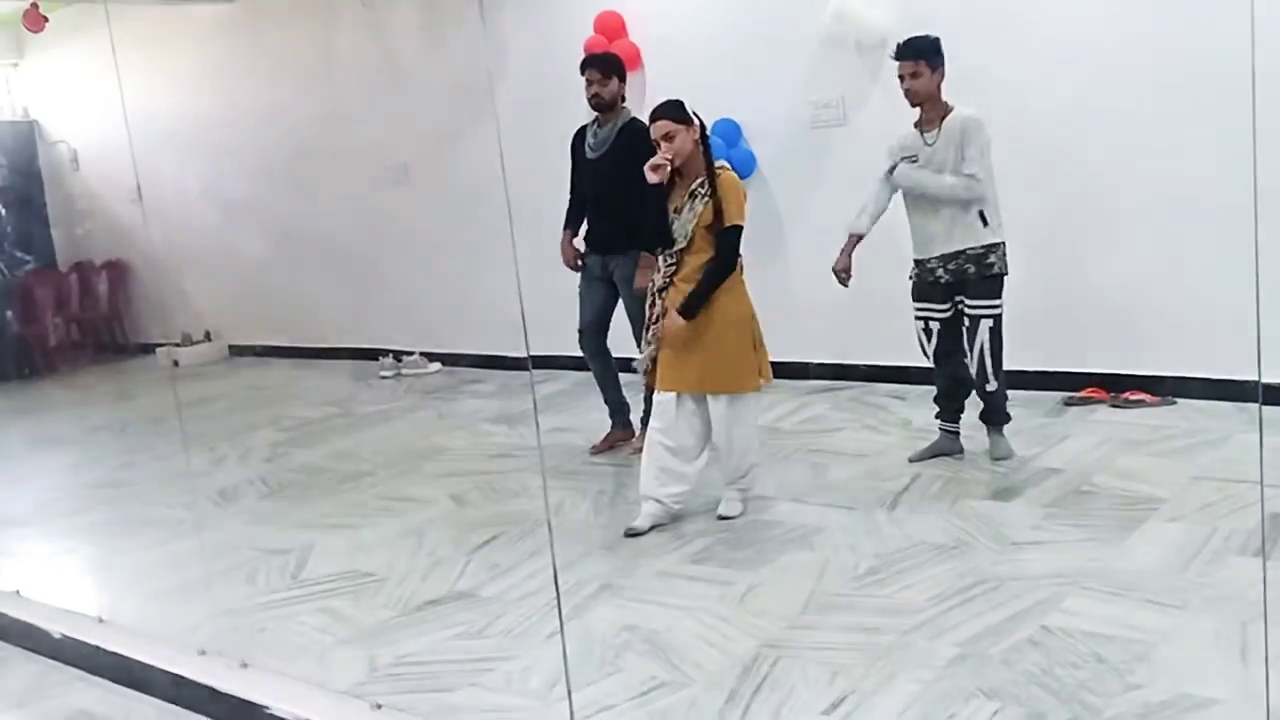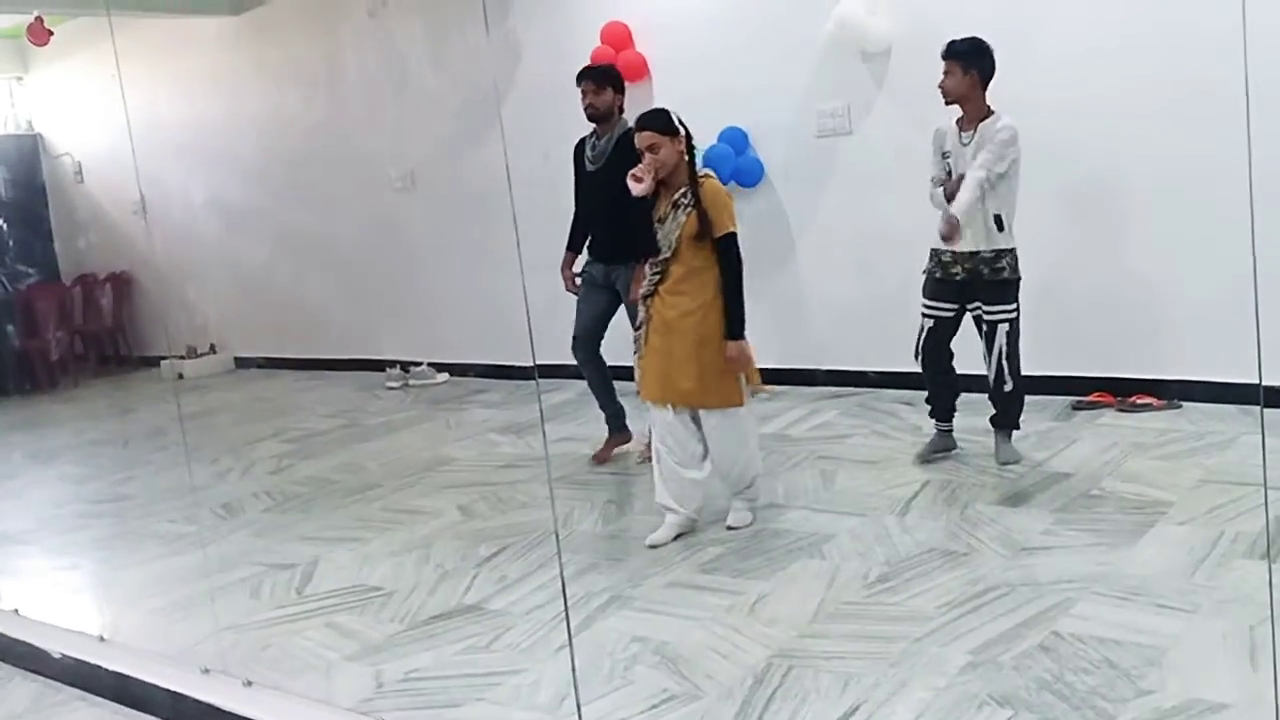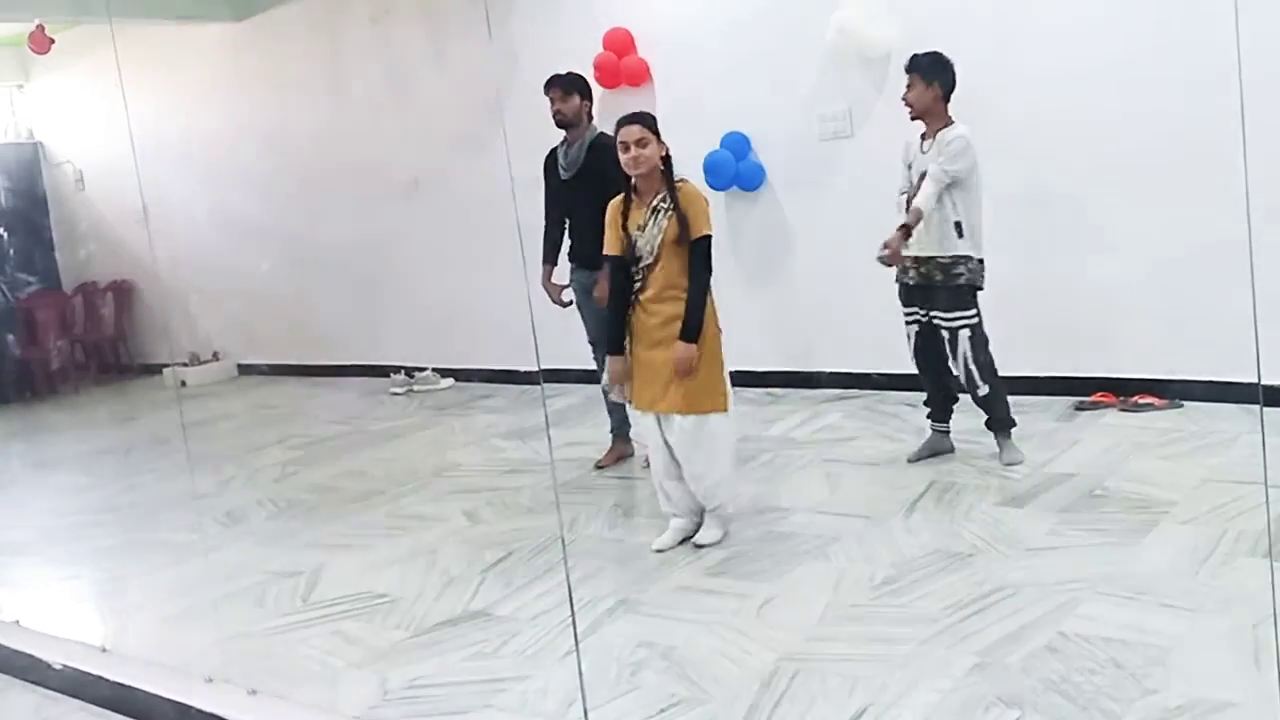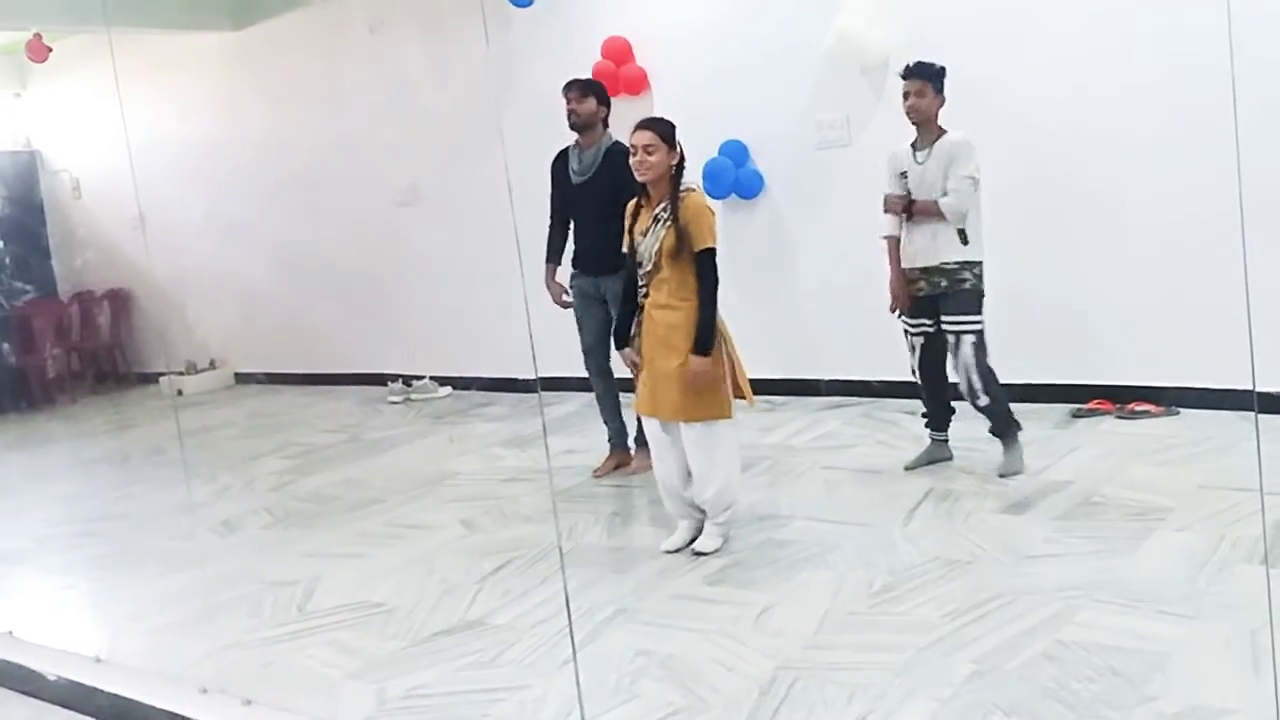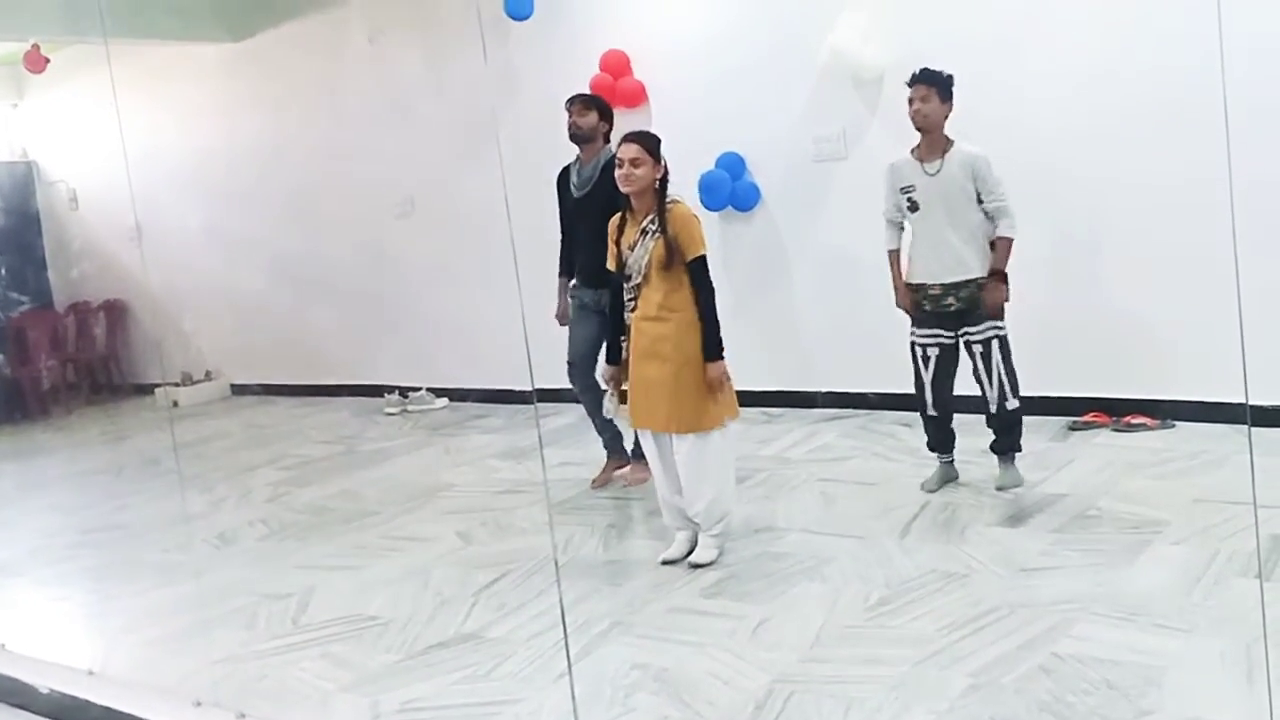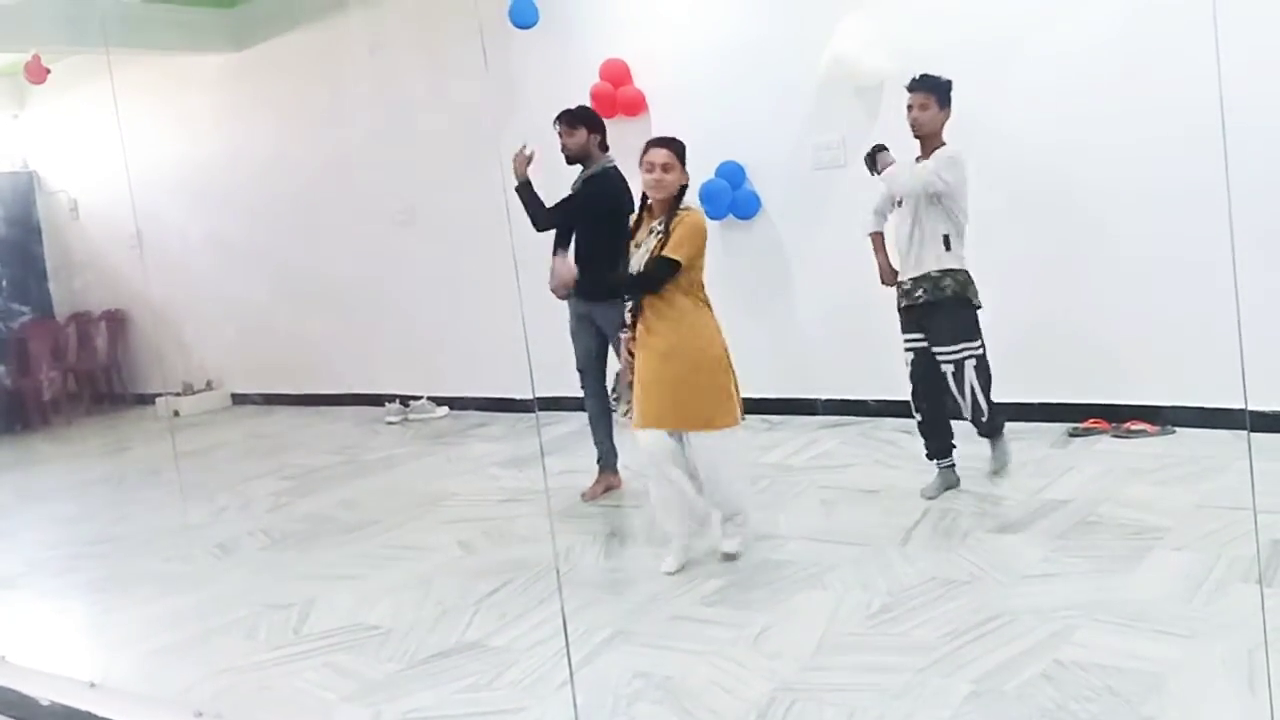
dt=0.7s
person 1, frame 1
left shoulder: (724, 183)
right shoulder: (668, 185)
left elbow: (727, 257)
left wrist: (689, 311)
right wrist: (652, 188)
left hip: (717, 310)
right hip: (675, 309)
left knee: (728, 405)
right knee: (670, 411)
left ankle: (736, 487)
right ankle: (660, 500)
person 1, frame 2
left shoulder: (709, 192)
right shoulder: (653, 195)
left elbow: (731, 264)
left wrist: (735, 332)
right wrist: (637, 199)
left hip: (706, 321)
right hip: (663, 323)
left knee: (723, 418)
right knee: (668, 422)
left ankle: (744, 495)
right ankle: (679, 510)
person 1, frame 3
left shoulder: (687, 196)
right shoulder: (618, 209)
left elbow: (701, 270)
right elbow: (617, 279)
left wrist: (690, 335)
right wrist: (615, 347)
left hip: (687, 327)
right hip: (644, 331)
left knee: (694, 426)
right knee: (656, 428)
left ankle: (714, 512)
right ankle: (682, 514)
person 1, frame 4
left shoulder: (692, 206)
right shoulder: (635, 210)
left elbow: (708, 281)
right elbow: (632, 278)
left wrist: (704, 347)
right wrist: (624, 339)
left hip: (691, 333)
right hip: (652, 334)
left knee: (703, 431)
right knee: (661, 433)
left ankle: (716, 519)
right ankle: (687, 516)
person 1, frame 5
left shoulder: (678, 216)
right shoulder: (618, 225)
left elbow: (704, 288)
right elbow: (617, 295)
left wrist: (714, 353)
right wrist: (613, 357)
left hip: (684, 343)
right hip: (643, 347)
left knee: (697, 440)
right knee: (658, 443)
left ankle: (711, 531)
right ankle: (683, 528)
person 1, frame 6
left shoulder: (689, 222)
right shoulder: (637, 224)
left elbow: (647, 282)
left wrist: (580, 276)
right wrist: (629, 338)
left hip: (694, 347)
right hip: (653, 349)
left knee: (709, 445)
right knee: (656, 443)
left ankle: (732, 522)
right ankle: (682, 537)
person 2, frame 1
left shoulder: (968, 124)
right shoulder: (902, 145)
left elbow: (973, 186)
right elbow: (879, 196)
left wrist: (910, 177)
right wrist: (847, 250)
left hip: (979, 256)
right hip: (929, 263)
left knee: (984, 352)
right knee: (943, 354)
left ankle: (996, 429)
right ankle: (949, 433)
person 2, frame 2
left shoulder: (1002, 132)
right shoulder: (942, 135)
left elbow: (978, 177)
left wrist: (956, 219)
right wrist: (953, 191)
left hip: (993, 260)
right hip: (945, 258)
left knee: (1001, 353)
right knee: (930, 347)
left ankle: (1004, 434)
right ankle: (942, 430)
person 2, frame 3
left shoulder: (957, 139)
right shoulder: (912, 147)
left elbow: (930, 195)
left wrist: (901, 236)
right wrist: (914, 192)
left hip: (954, 265)
right hip: (916, 265)
left knee: (968, 352)
right knee: (926, 353)
left ankle: (1004, 434)
right ankle: (940, 431)
person 2, frame 4
left shoulder: (958, 146)
right shoulder: (898, 158)
left elbow: (956, 205)
right elbow: (893, 218)
left wrist: (907, 206)
right wrist: (895, 273)
left hip: (958, 270)
right hip: (916, 273)
left knee: (967, 360)
right knee: (925, 363)
left ankle: (1010, 440)
right ankle: (938, 439)
person 2, frame 5
left shoulder: (973, 162)
right shoulder: (898, 170)
left elbow: (1002, 220)
right elbow: (893, 227)
left wrist: (999, 276)
right wrist: (897, 279)
left hip: (976, 289)
right hip: (926, 293)
left knee: (997, 381)
right knee: (931, 386)
left ankle: (1007, 459)
right ankle: (944, 460)
person 2, frame 6
left shoulder: (949, 159)
right shoulder: (907, 168)
left elbow: (909, 186)
right elbow: (880, 213)
left wrist: (883, 162)
right wrist: (882, 260)
left hip: (948, 285)
right hip: (911, 289)
left knee: (965, 376)
right knee: (923, 384)
left ankle: (995, 435)
right ankle: (945, 466)
person 3, frame 1
left shoulder: (638, 135)
right shoulder: (581, 138)
left elbow: (653, 202)
left wrist: (647, 261)
right wrist: (568, 238)
left hip: (631, 256)
right hip: (594, 257)
left knee: (647, 341)
right knee: (590, 338)
left ankle: (650, 424)
right ankle: (620, 423)
person 3, frame 2
left shoulder: (635, 146)
right shoulder: (582, 149)
left elbow: (649, 214)
left wrist: (642, 274)
right wrist: (569, 260)
left hip: (633, 266)
right hip: (597, 266)
right knee: (583, 344)
right ankle: (617, 427)
person 3, frame 3
left shoulder: (606, 150)
right shoulder: (553, 160)
left wrist: (609, 272)
right wrist: (547, 274)
right hip: (582, 271)
right knee: (602, 353)
right ankle: (620, 438)
person 3, frame 4
left shoulder: (620, 157)
right shoulder: (562, 162)
right elbow: (559, 220)
right wrist: (551, 274)
left hip: (621, 275)
right hip: (584, 278)
right knee: (595, 363)
left ankle: (644, 445)
right ankle: (618, 447)
person 3, frame 5
left shoulder: (619, 171)
right shoulder: (566, 177)
right wrist: (562, 289)
right hip: (585, 291)
right knee: (579, 370)
left ankle: (642, 456)
right ankle: (616, 451)
person 3, frame 6
left shoulder: (606, 183)
right shoulder: (588, 180)
left elbow: (548, 219)
right elbow: (563, 226)
left wrist: (522, 180)
left hip: (614, 300)
right hip: (583, 300)
right knee: (591, 383)
right ankle: (608, 469)
